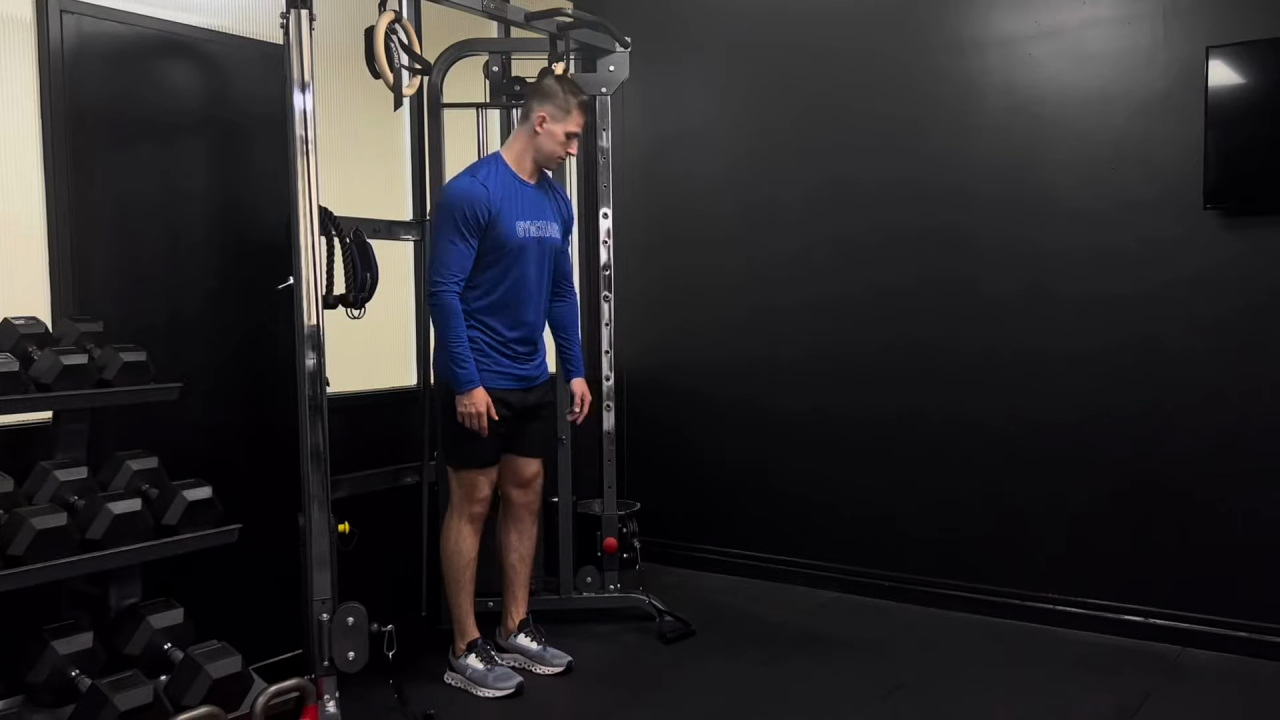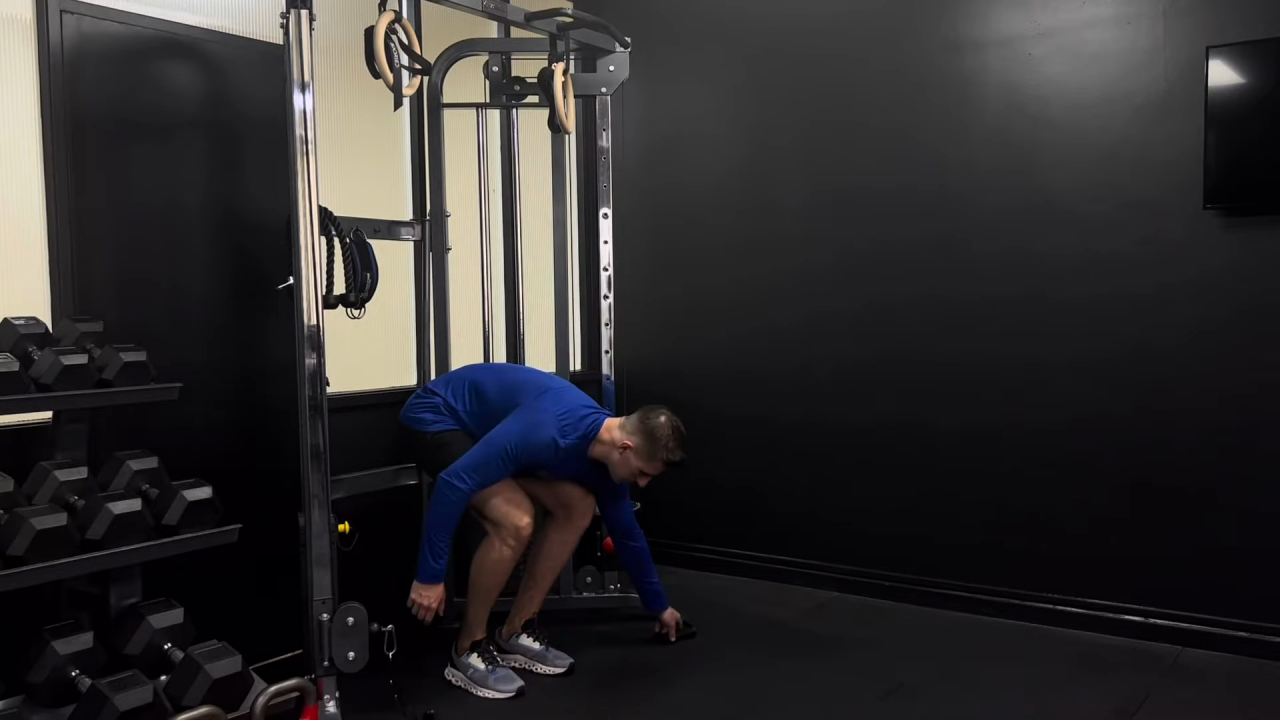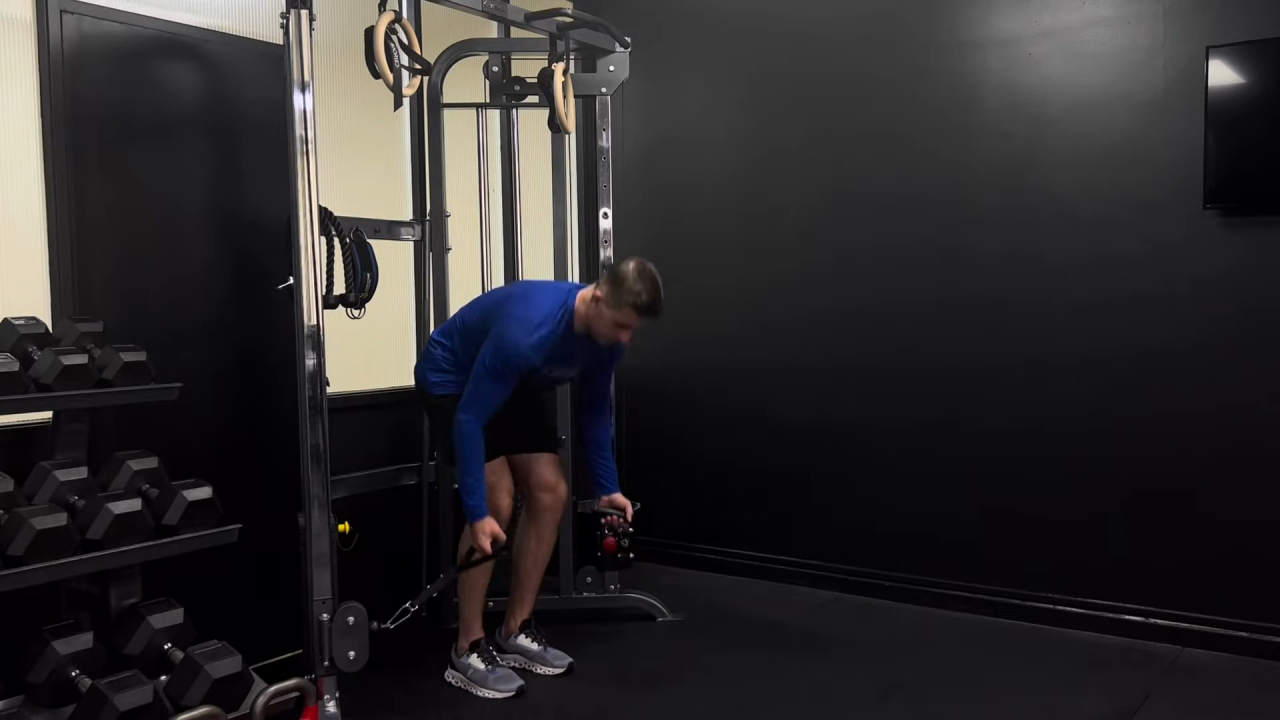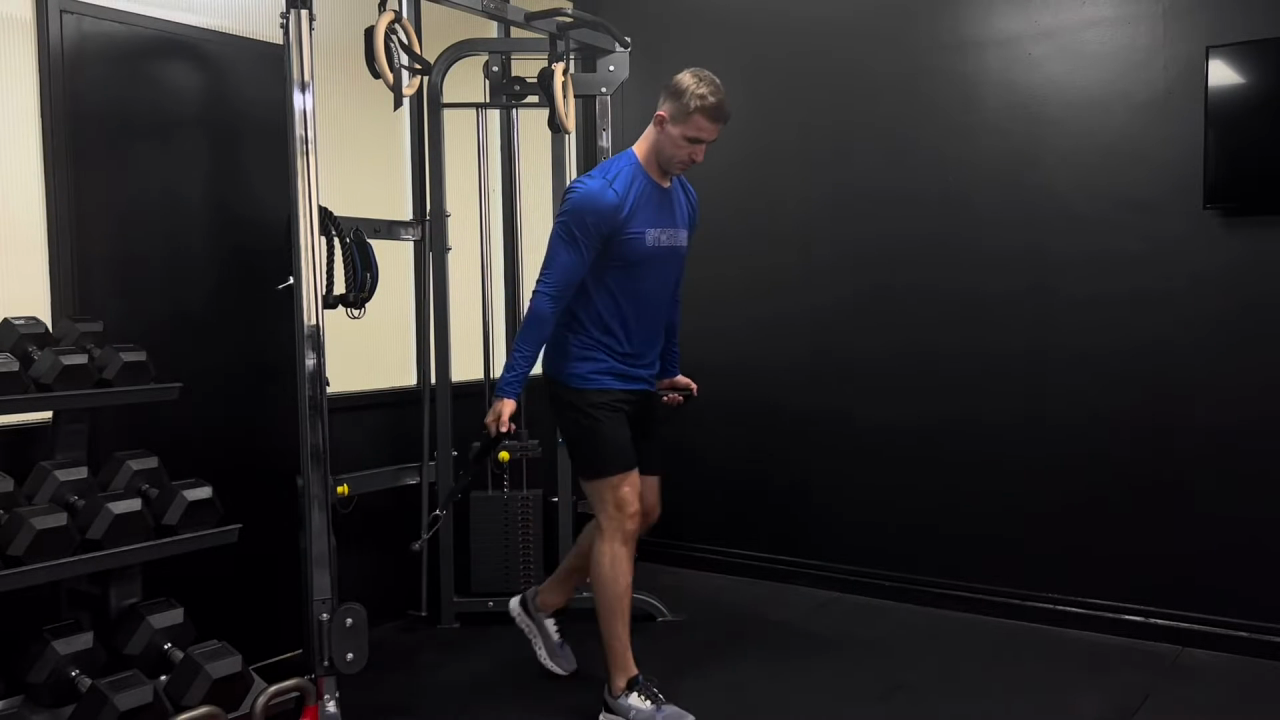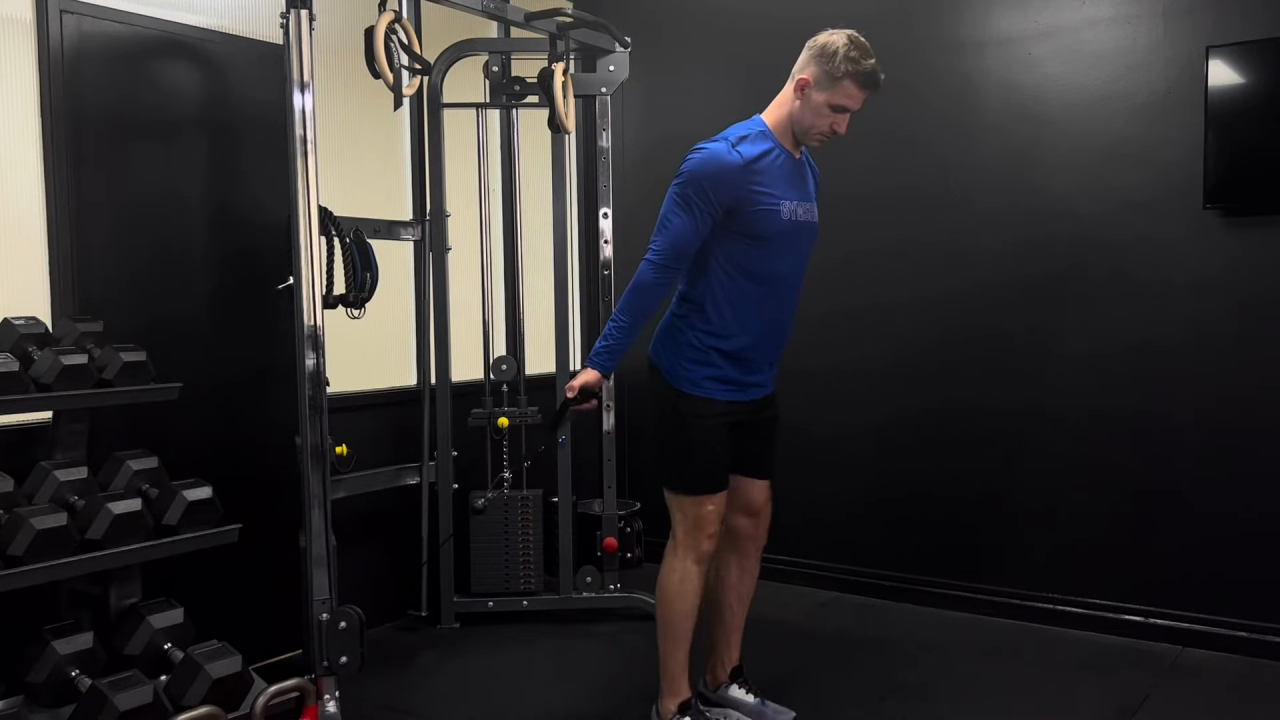
dt=1s
person 1, frame 1
left shoulder: (556, 201)
right shoulder: (472, 192)
left elbow: (562, 292)
right elbow: (444, 293)
left wrist: (574, 370)
right wrist: (466, 382)
left hip: (530, 379)
right hip: (473, 383)
left knee: (525, 497)
right knee: (472, 504)
left ankle: (515, 632)
right ankle: (464, 649)
person 1, frame 2
left shoulder: (608, 450)
right shoulder: (547, 434)
left elbow: (627, 532)
right elbow: (453, 483)
left wrist: (659, 605)
right wrist: (429, 576)
left hip: (489, 422)
right hip: (437, 418)
left knee: (578, 506)
right knee: (515, 522)
left ankle: (515, 633)
right ankle: (468, 650)
person 1, frame 3
left shoulder: (606, 338)
right shoulder: (527, 332)
left elbow: (596, 411)
right elbow: (471, 419)
left wrist: (608, 488)
right wrist: (477, 511)
left hip: (516, 388)
right hip: (451, 380)
left knee: (551, 494)
right knee: (498, 502)
left ankle: (515, 632)
right ankle: (467, 650)
person 1, frame 4
left shoulder: (684, 198)
right shoulder: (598, 196)
right elbow: (551, 296)
left wrist: (671, 369)
right wrist: (510, 389)
left hip: (642, 382)
right hip: (589, 382)
left knee: (641, 512)
right knee: (621, 519)
left ankle: (539, 603)
person 1, frame 5
left shoulder: (805, 171)
right shoulder: (724, 162)
right elbow: (661, 267)
right wrist: (601, 362)
left hip: (754, 387)
right hip: (697, 384)
left knee: (749, 527)
right knee: (698, 540)
